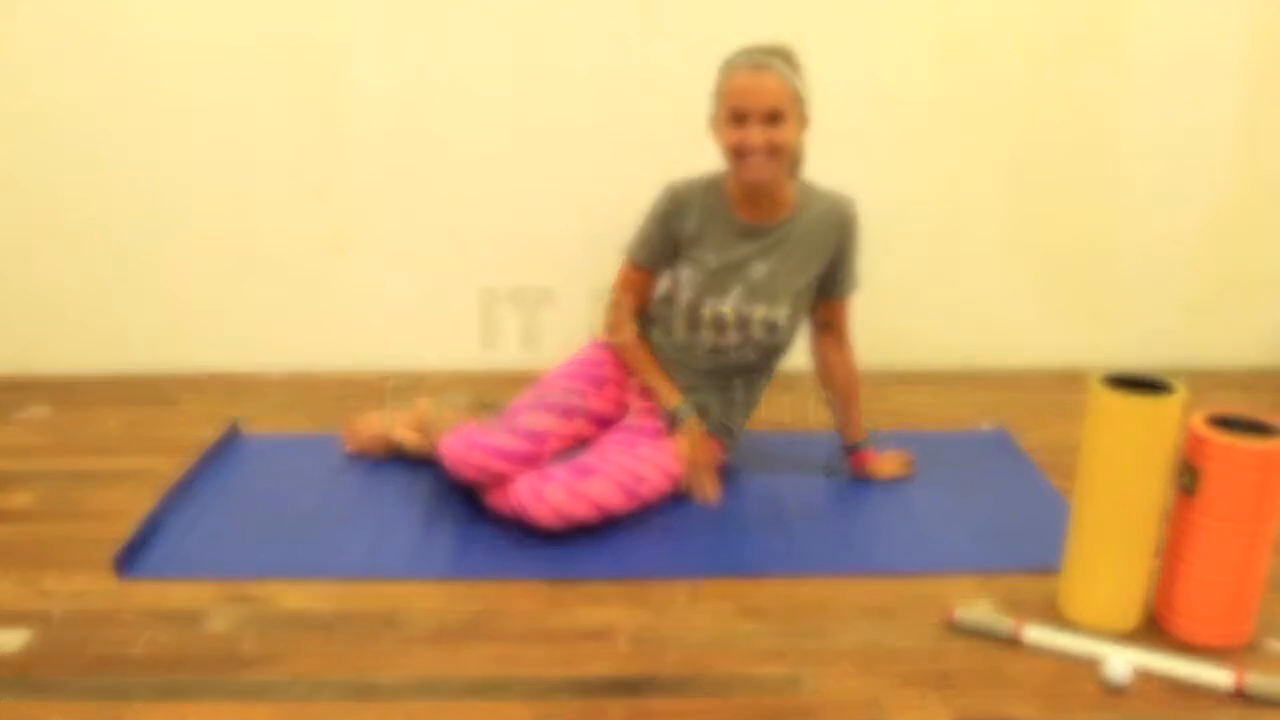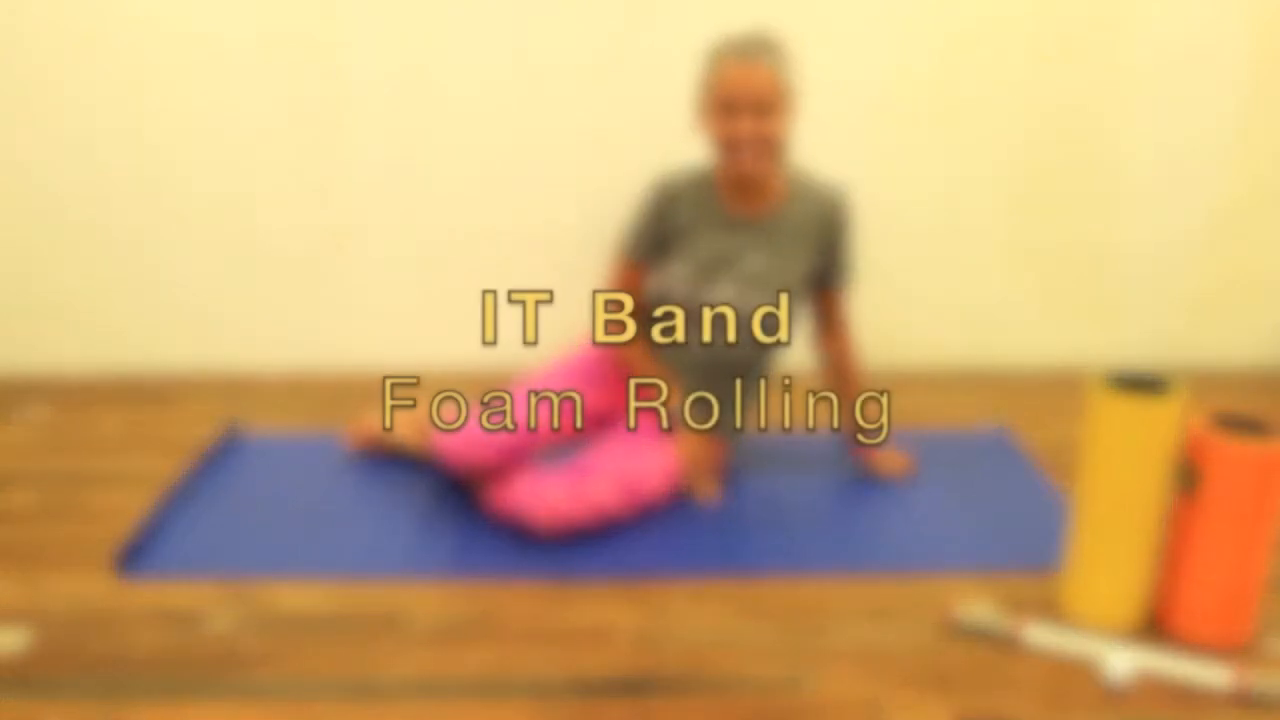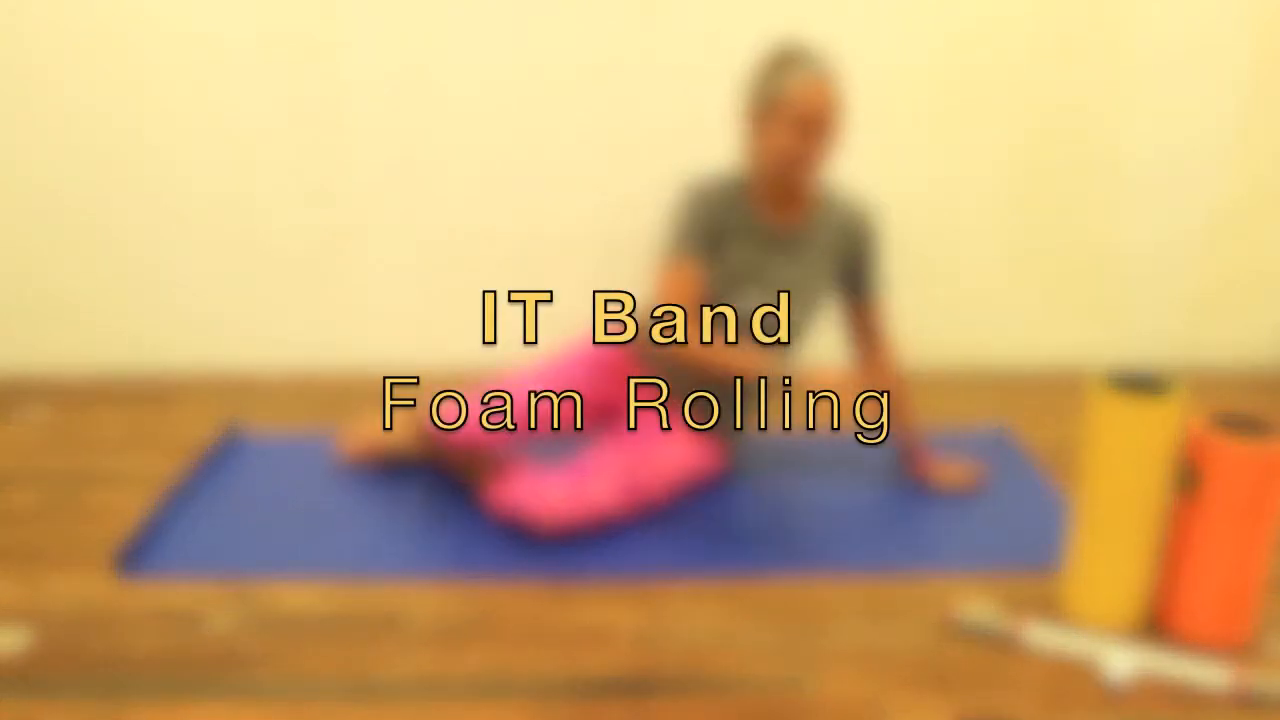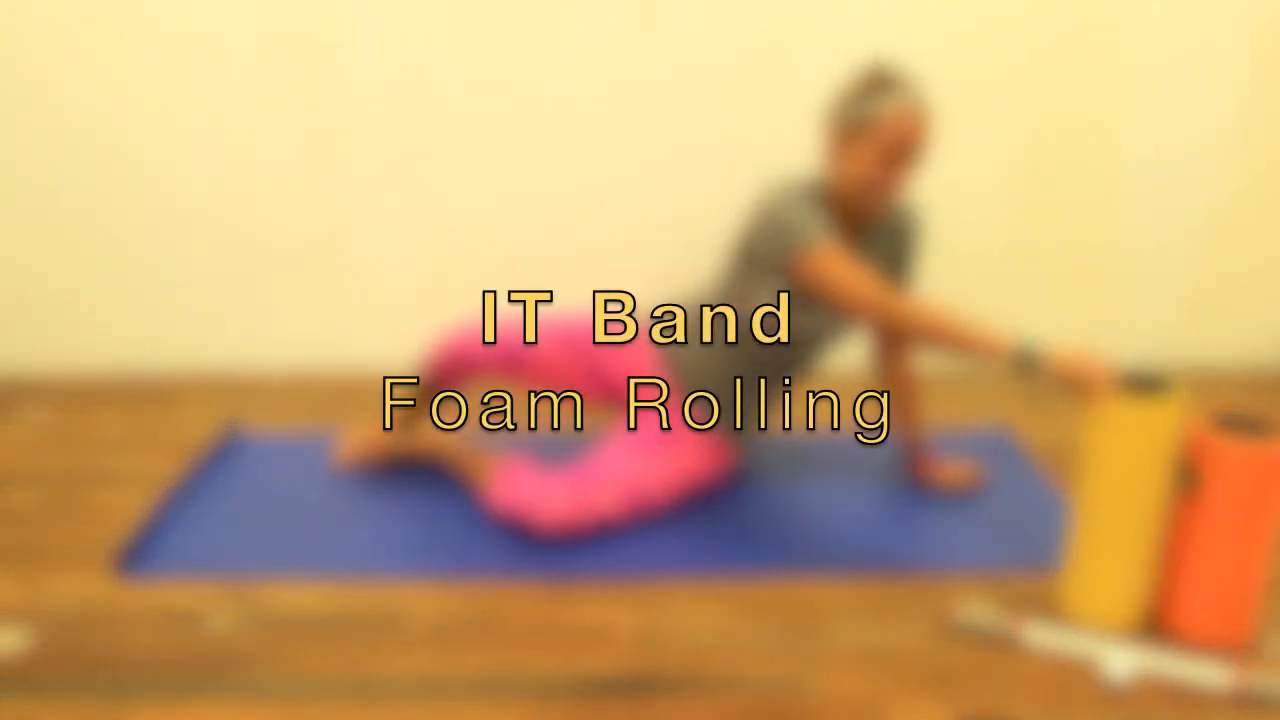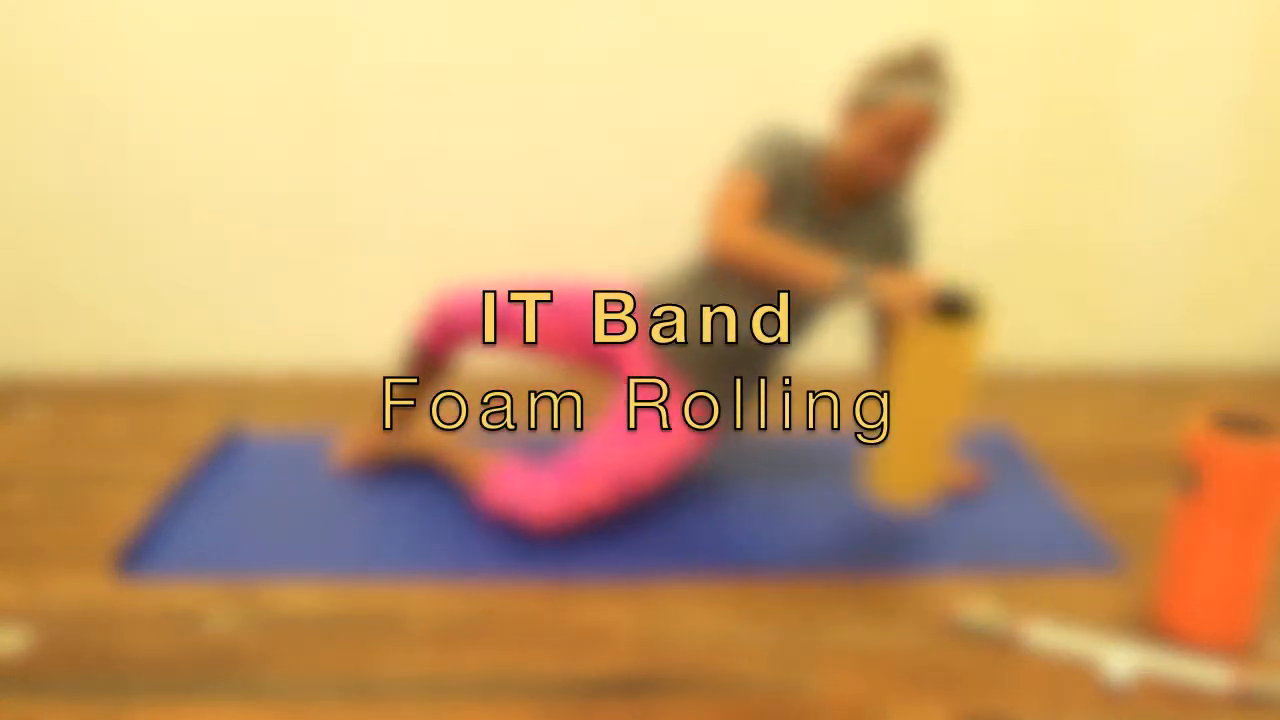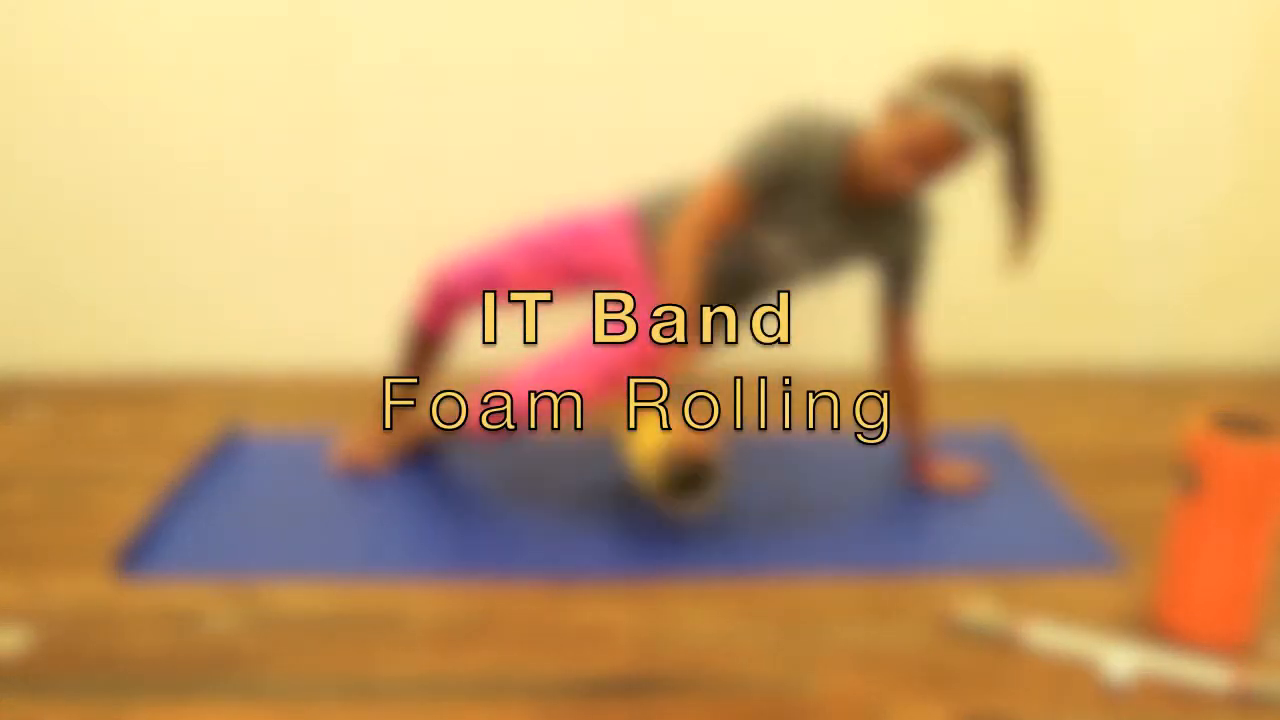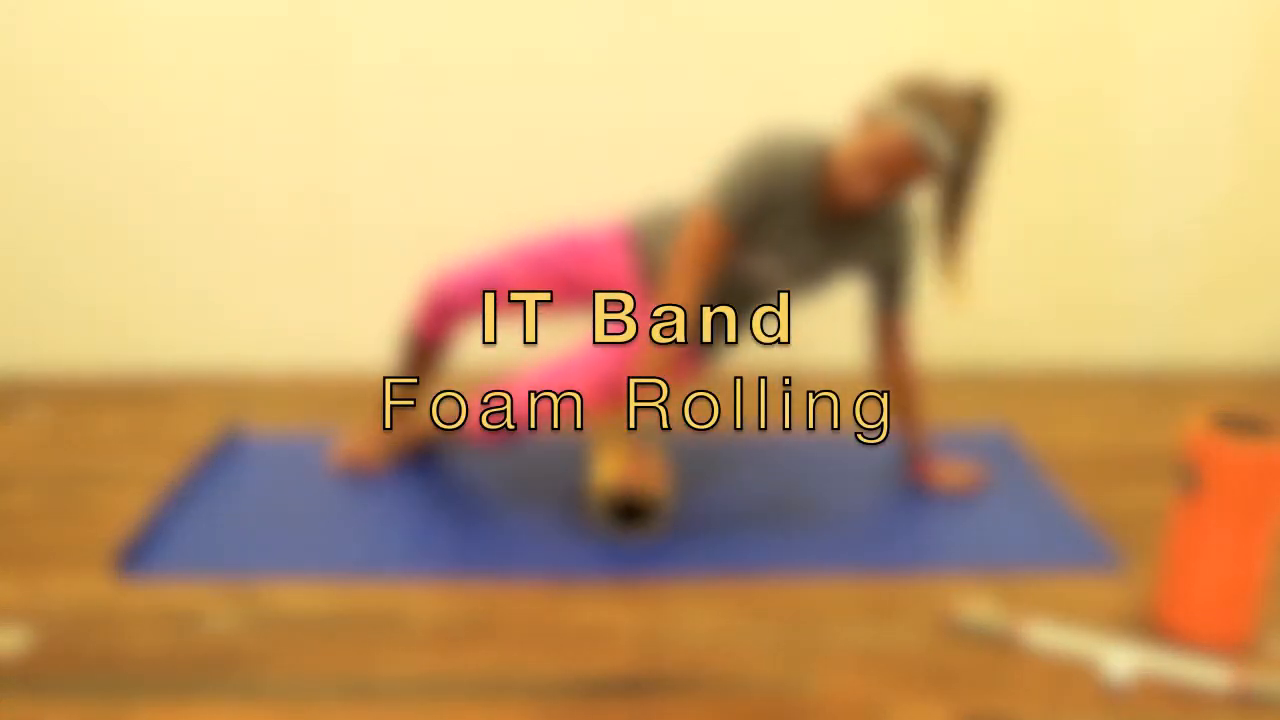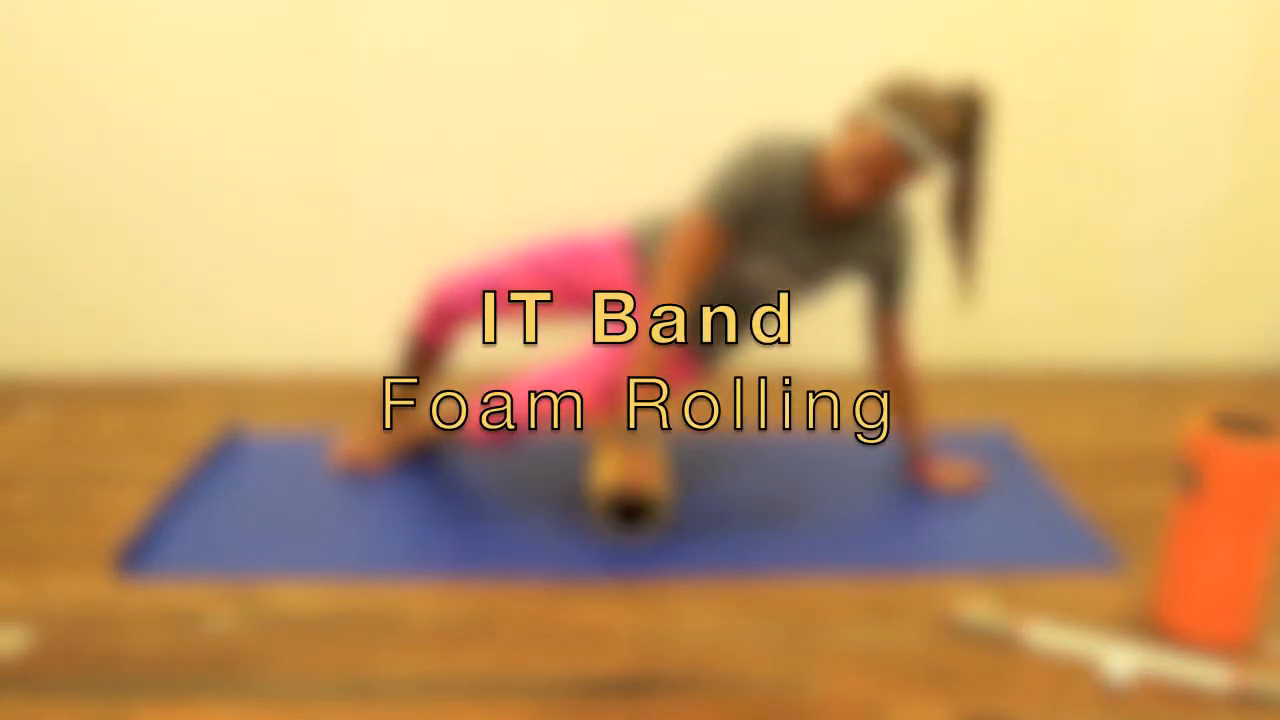
dt=0.4s
person 1, frame 1
left shoulder: (831, 221)
right shoulder: (683, 203)
left elbow: (831, 337)
right elbow: (620, 321)
left wrist: (858, 448)
right wrist: (683, 413)
left hip: (703, 421)
right hip: (626, 369)
left knee: (545, 503)
right knee: (485, 459)
left ankle: (431, 440)
right ankle: (429, 421)
person 1, frame 2
left shoulder: (821, 213)
right shoulder: (673, 199)
left elbow: (833, 331)
left wrist: (865, 444)
right wrist: (680, 412)
left hip: (700, 421)
right hip: (623, 371)
left knee: (547, 508)
right knee: (478, 449)
left ankle: (427, 441)
right ankle: (422, 430)
person 1, frame 3
left shoulder: (846, 227)
right shoulder: (708, 203)
left elbow: (871, 349)
right elbow: (678, 336)
left wrist: (916, 455)
right wrist: (792, 370)
left hip: (693, 429)
right hip: (630, 368)
left knee: (545, 508)
right knee: (467, 427)
left ankle: (432, 447)
right ankle: (420, 434)
person 1, frame 4
left shoulder: (894, 231)
right shoulder: (791, 210)
left elbow: (893, 346)
right elbow: (884, 307)
left wrist: (919, 457)
right wrist: (1034, 356)
left hip: (703, 430)
right hip: (653, 353)
left knee: (545, 510)
right knee: (472, 348)
left ankle: (442, 447)
right ankle: (409, 429)
person 1, frame 5
left shoulder: (887, 225)
right shoulder: (780, 155)
left elbow: (890, 351)
right elbow: (727, 237)
right wrist: (863, 280)
left hip: (689, 397)
right hip: (644, 320)
left knee: (531, 507)
right knee: (453, 315)
left ankle: (424, 446)
right ankle: (396, 424)
person 1, frame 6
left shoulder: (904, 228)
right shoulder: (798, 138)
left elbow: (898, 347)
right elbow: (681, 249)
left wrist: (921, 459)
left hip: (675, 315)
right hip: (629, 240)
left knee: (513, 405)
right knee: (452, 287)
left ankle: (414, 431)
right ankle: (399, 411)
person 1, frame 7
left shoulder: (883, 234)
right shoulder: (773, 162)
left elbow: (891, 349)
right elbow: (675, 296)
left wrist: (919, 458)
right wrist: (634, 436)
left hip: (683, 338)
right hip: (631, 256)
left knee: (509, 412)
right knee: (448, 296)
left ankle: (411, 434)
right ankle: (395, 412)
person 1, frame 8
left shoulder: (882, 238)
right shoulder: (765, 165)
left elbow: (890, 351)
right elbow: (665, 295)
left wrist: (920, 459)
right wrist: (630, 431)
left hip: (685, 344)
right hip: (631, 262)
left knee: (506, 414)
right knee: (449, 299)
left ankle: (414, 434)
right ankle: (395, 415)
